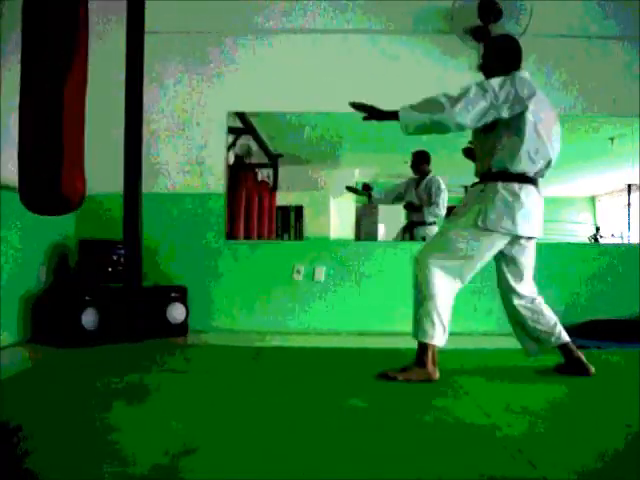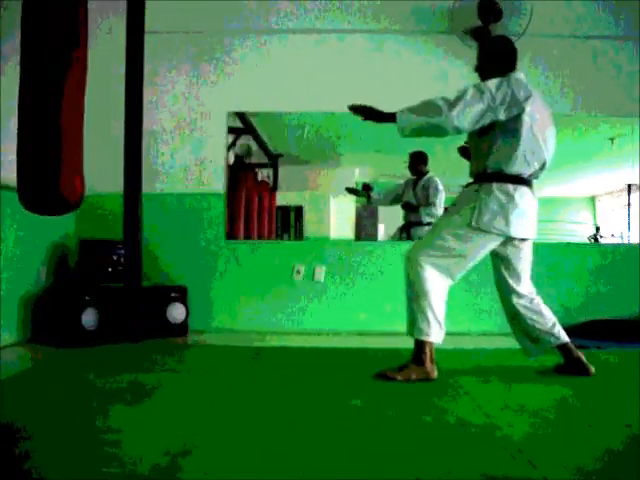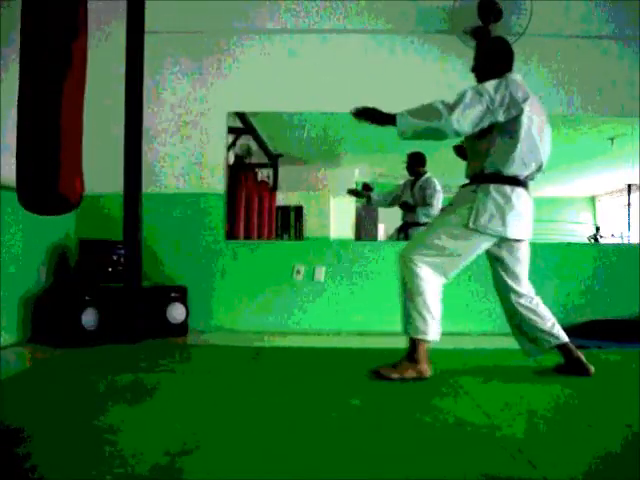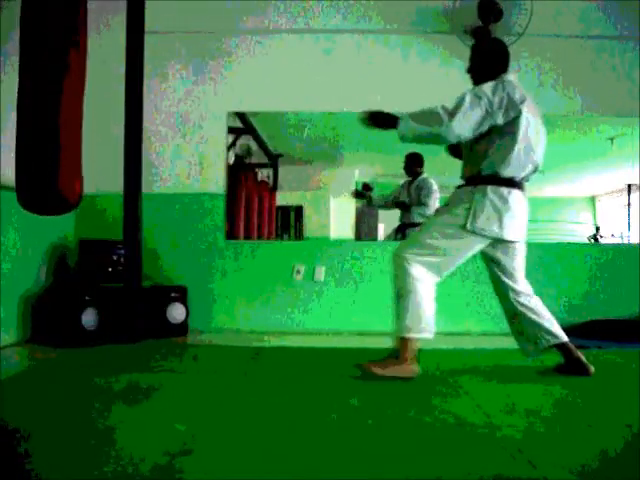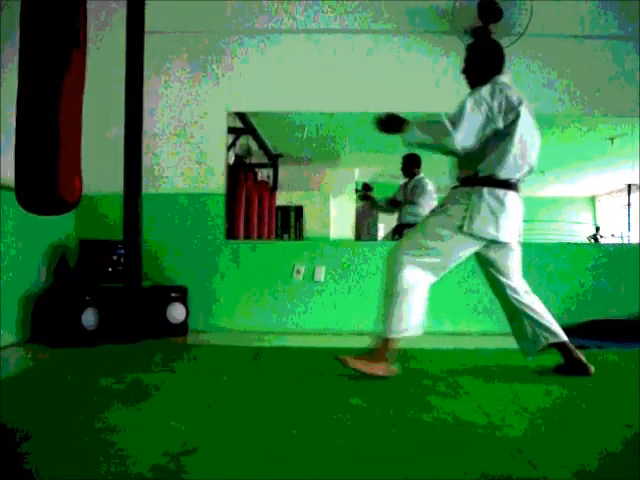
dt=0.3s
person 1, frame 1
left shoulder: (507, 86)
right shoulder: (540, 101)
left elbow: (454, 111)
left wrist: (390, 115)
left hip: (499, 199)
right hip: (526, 202)
left knee: (434, 265)
right knee: (520, 290)
left ankle: (425, 363)
right ankle: (574, 358)
person 1, frame 2
left shoulder: (501, 89)
right shoulder: (536, 102)
left elbow: (449, 114)
left wrist: (388, 116)
left hip: (493, 199)
right hip: (521, 203)
left knee: (425, 261)
right knee: (517, 290)
left ankle: (423, 361)
right ankle: (574, 358)
person 1, frame 3
left shoulder: (499, 90)
right shoulder: (532, 103)
left elbow: (449, 118)
left wrist: (390, 119)
left hip: (489, 200)
right hip: (516, 204)
left knee: (418, 259)
right knee: (516, 290)
left ankle: (417, 360)
right ankle: (573, 358)
person 1, frame 4
left shoulder: (495, 91)
right shoulder: (525, 103)
left elbow: (449, 123)
left wrist: (394, 121)
right wrist: (469, 154)
left hip: (485, 200)
right hip: (511, 204)
left knee: (412, 258)
right knee: (514, 288)
left ankle: (405, 357)
right ankle: (574, 358)
person 1, frame 5
left shoulder: (491, 94)
right shoulder: (517, 103)
left elbow: (454, 135)
left wrist: (404, 127)
right wrist: (464, 156)
left hip: (480, 201)
right hip: (504, 205)
left knee: (407, 259)
right knee: (511, 287)
left ankle: (384, 355)
right ankle: (573, 358)
